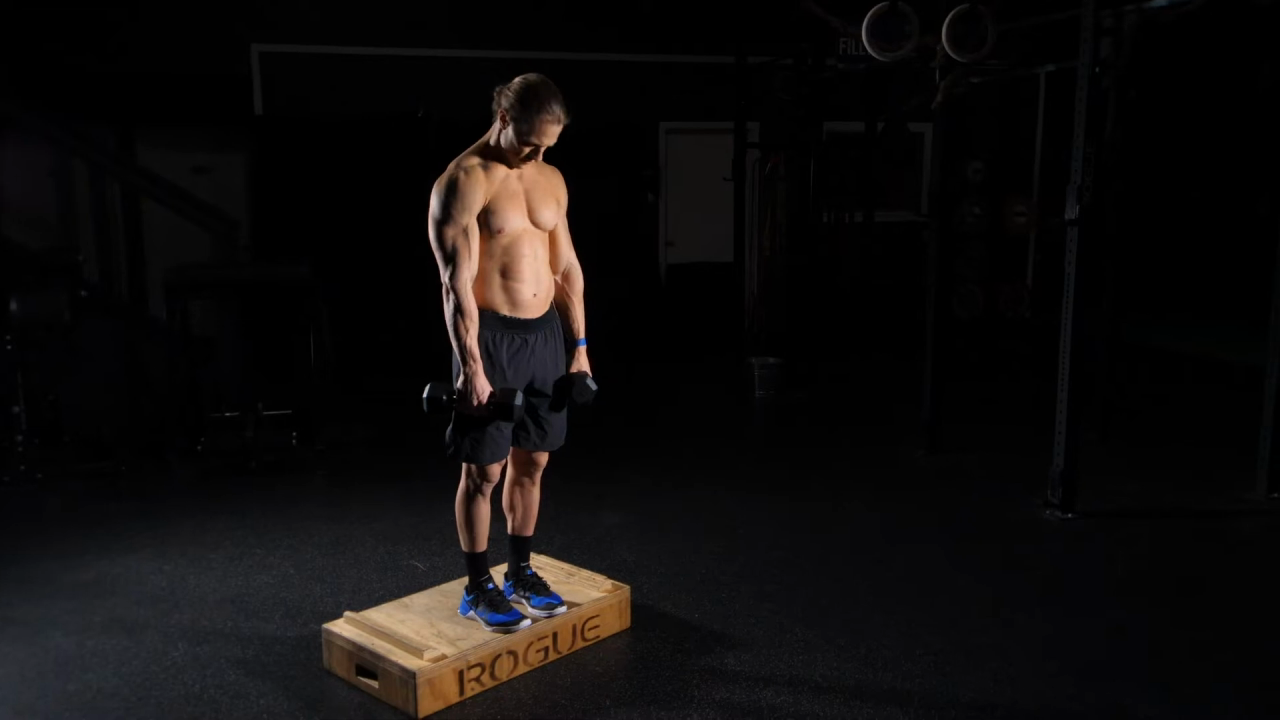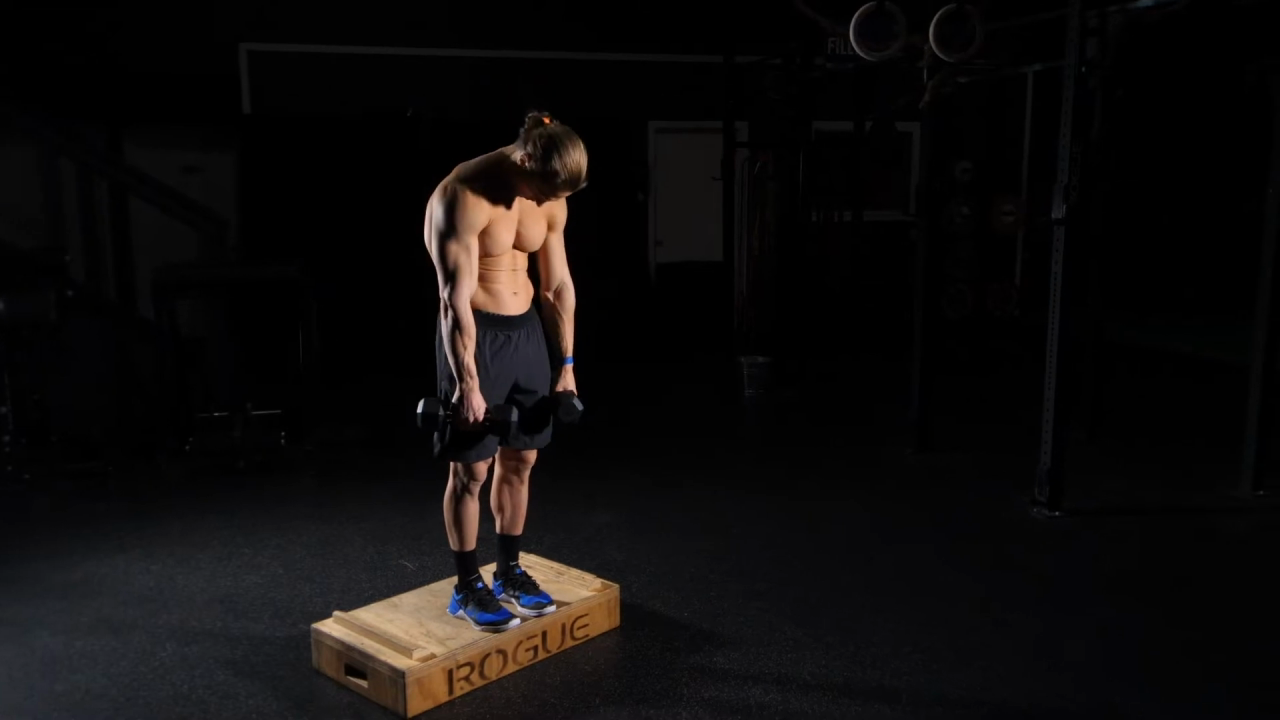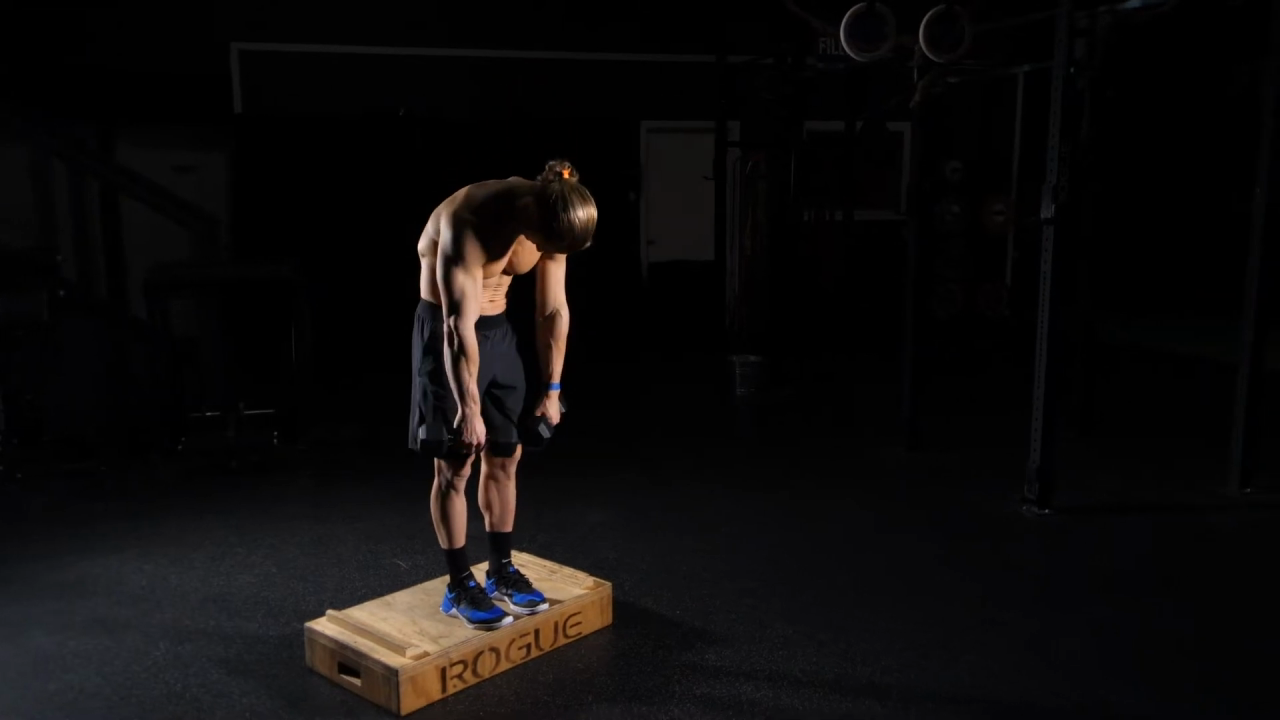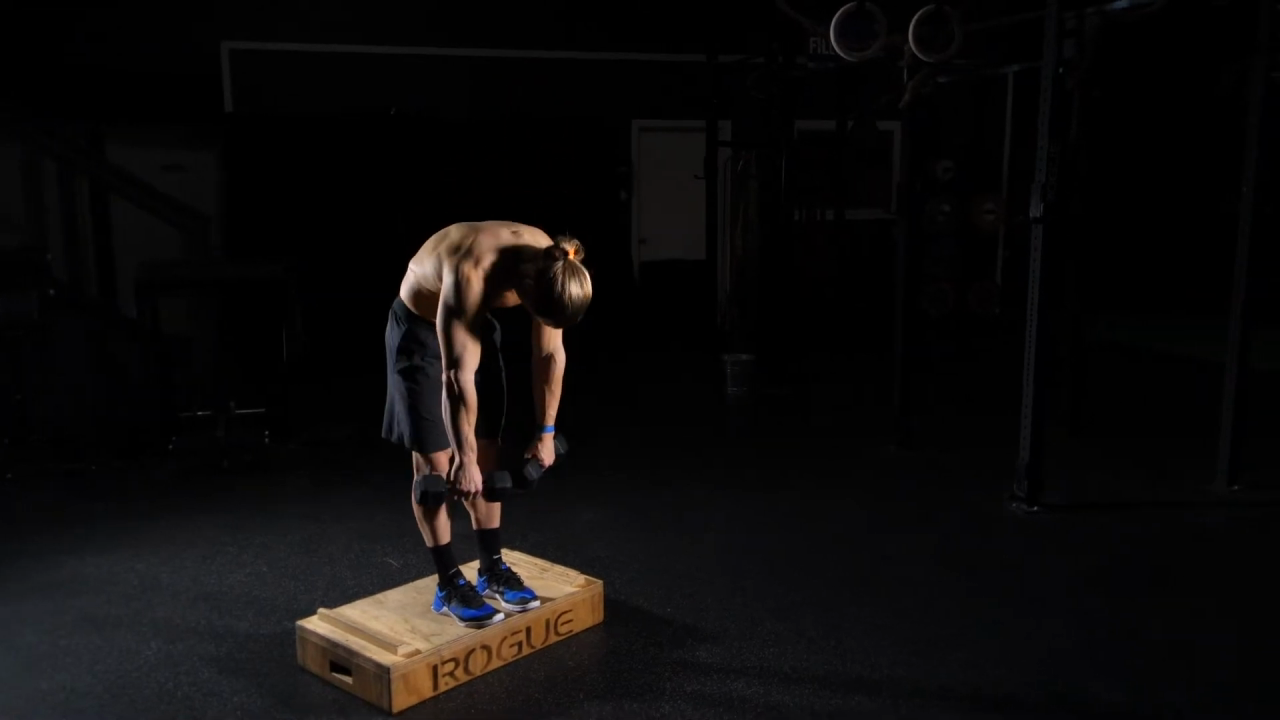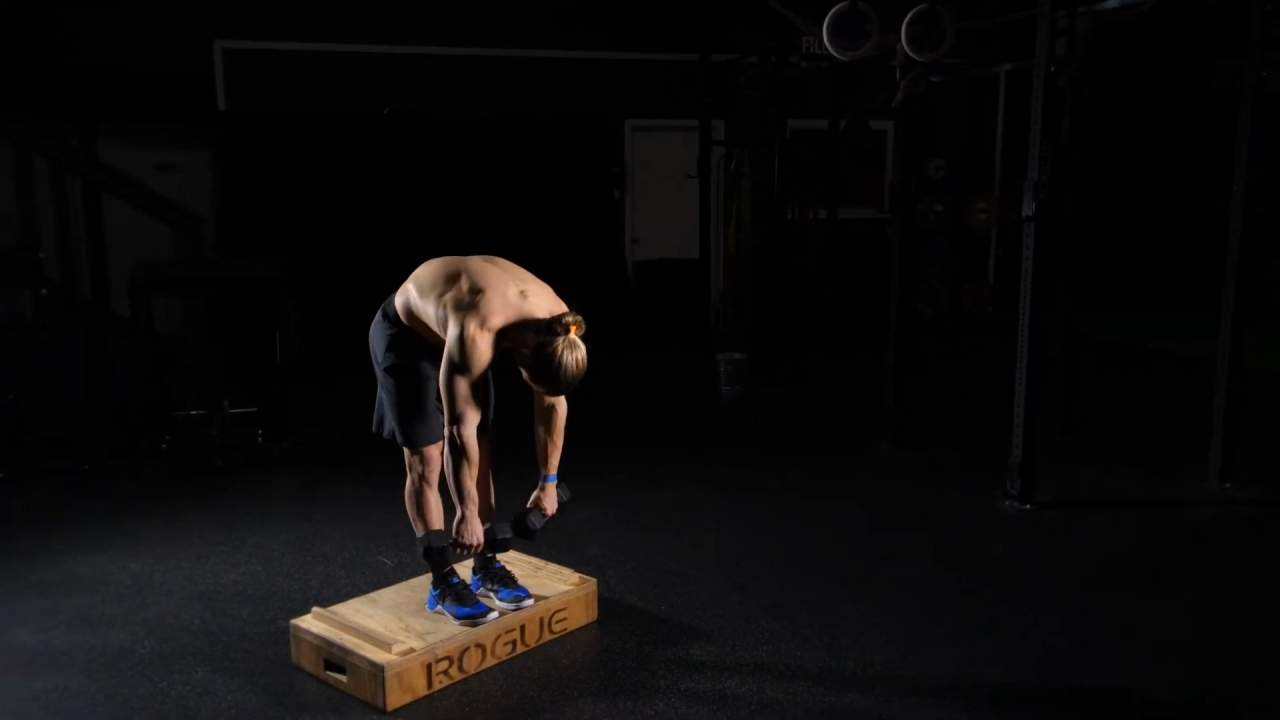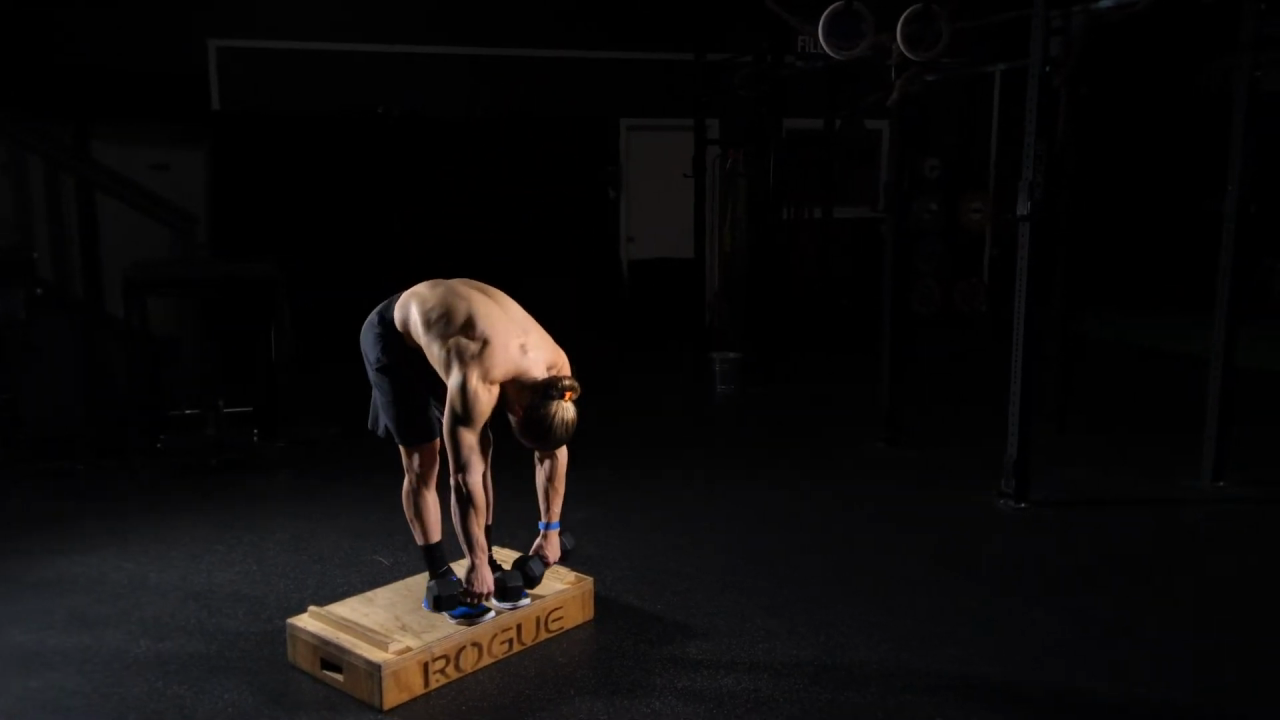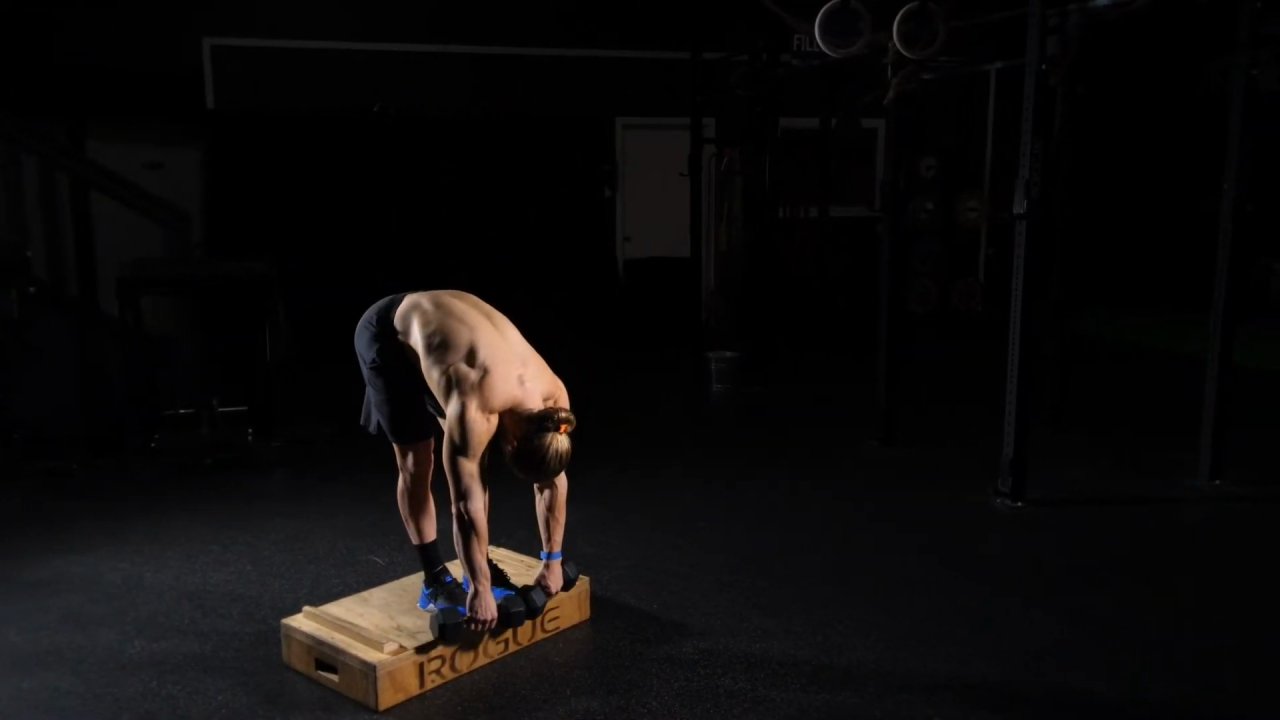
dt=0.7s
person 1, frame 1
left shoulder: (551, 179)
right shoulder: (463, 182)
left elbow: (566, 268)
right elbow: (457, 285)
left wrist: (579, 346)
right wrist: (471, 366)
left hip: (544, 334)
right hip: (491, 337)
left knee: (532, 462)
right knee: (484, 470)
left ankle: (520, 573)
right ankle: (478, 589)
person 1, frame 2
left shoulder: (550, 200)
right shoulder: (463, 196)
left elbow: (558, 285)
right elbow: (455, 300)
left wrist: (566, 363)
right wrist: (468, 382)
left hip: (526, 332)
right hip: (476, 336)
left knee: (520, 460)
right knee: (471, 468)
left ankle: (509, 571)
right ankle: (467, 588)
person 1, frame 3
left shoulder: (551, 222)
right shoulder: (470, 221)
left elbow: (554, 311)
right elbow: (458, 327)
left wrist: (551, 390)
right wrist: (468, 409)
left hip: (499, 330)
right hip: (446, 331)
left knee: (505, 457)
right knee: (454, 463)
left ankle: (501, 571)
right ankle: (460, 587)
person 1, frame 4
left shoulder: (550, 268)
right shoulder: (473, 274)
left elbow: (550, 355)
right elbow: (458, 376)
left wrist: (546, 432)
right wrist: (463, 458)
left hip: (475, 328)
right hip: (419, 330)
left knee: (488, 455)
right knee: (435, 461)
left ankle: (492, 569)
right ankle: (449, 585)
person 1, frame 5
left shoulder: (557, 321)
right shoulder: (476, 331)
left elbow: (553, 403)
right elbow: (459, 428)
left wrist: (548, 482)
right wrist: (467, 512)
left hip: (452, 332)
right hip: (404, 334)
left knee: (481, 450)
right knee: (427, 460)
left ankle: (487, 568)
right ankle: (443, 585)
person 1, frame 6
left shoulder: (556, 367)
right shoulder: (477, 380)
left elbow: (554, 453)
right elbow: (464, 476)
left wrist: (550, 530)
right wrist: (477, 563)
left hip: (445, 326)
right hip: (394, 337)
left knee: (481, 449)
right knee: (424, 460)
left ankle: (488, 565)
right ankle: (441, 581)
person 1, frame 7
left shoulder: (553, 394)
right shoulder: (476, 407)
left elbow: (552, 481)
right elbow: (466, 504)
left wrist: (552, 560)
right wrist: (480, 589)
left hip: (442, 320)
right hip: (387, 335)
left knee: (471, 457)
right knee: (417, 461)
left ankle: (479, 566)
right ankle: (435, 582)
